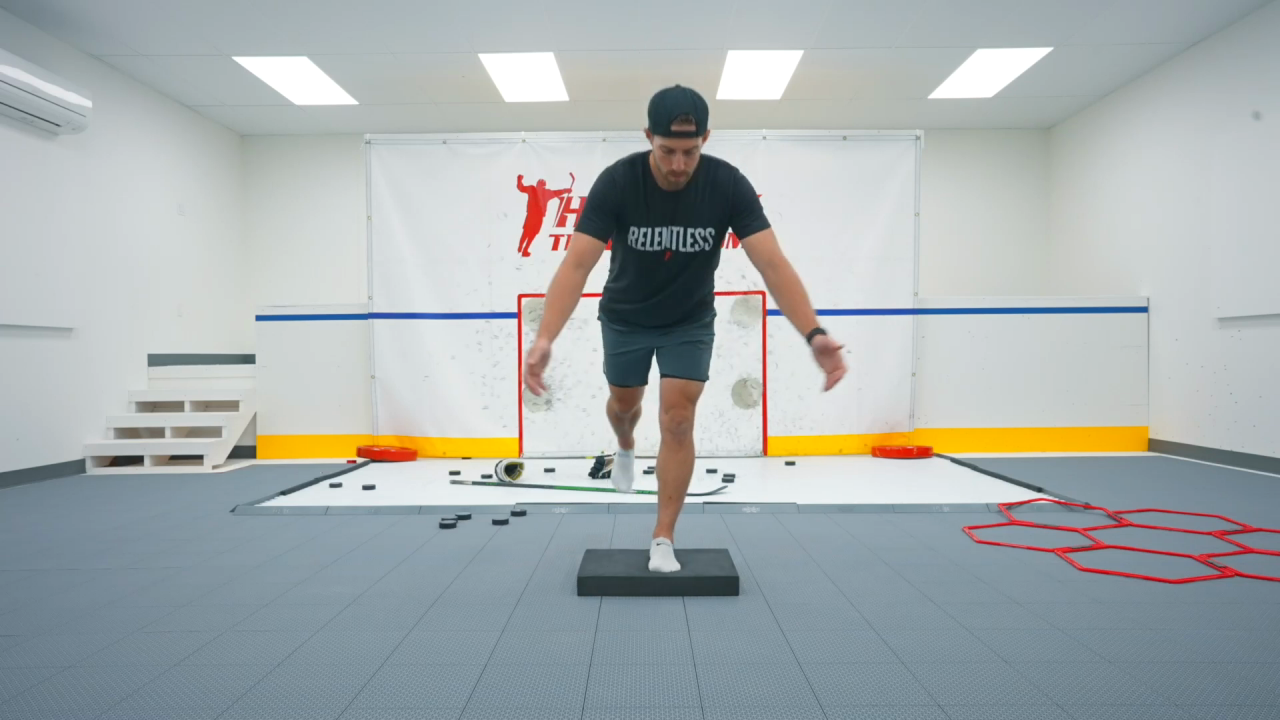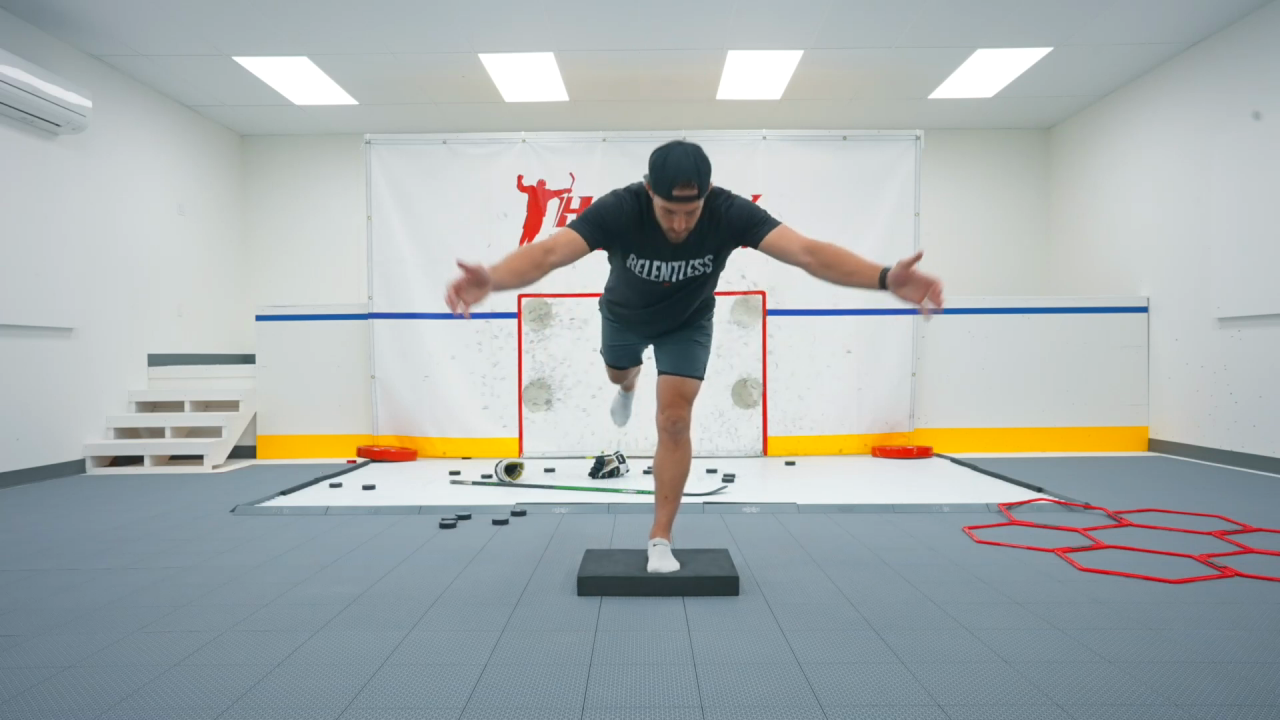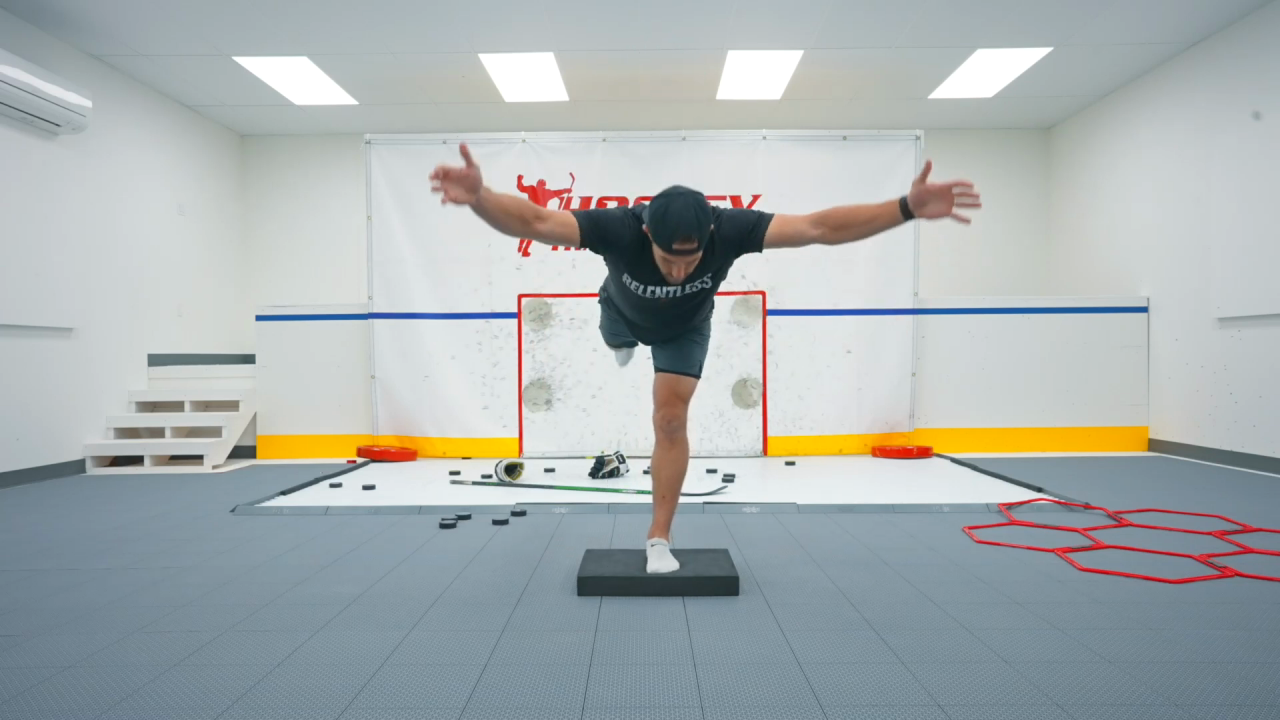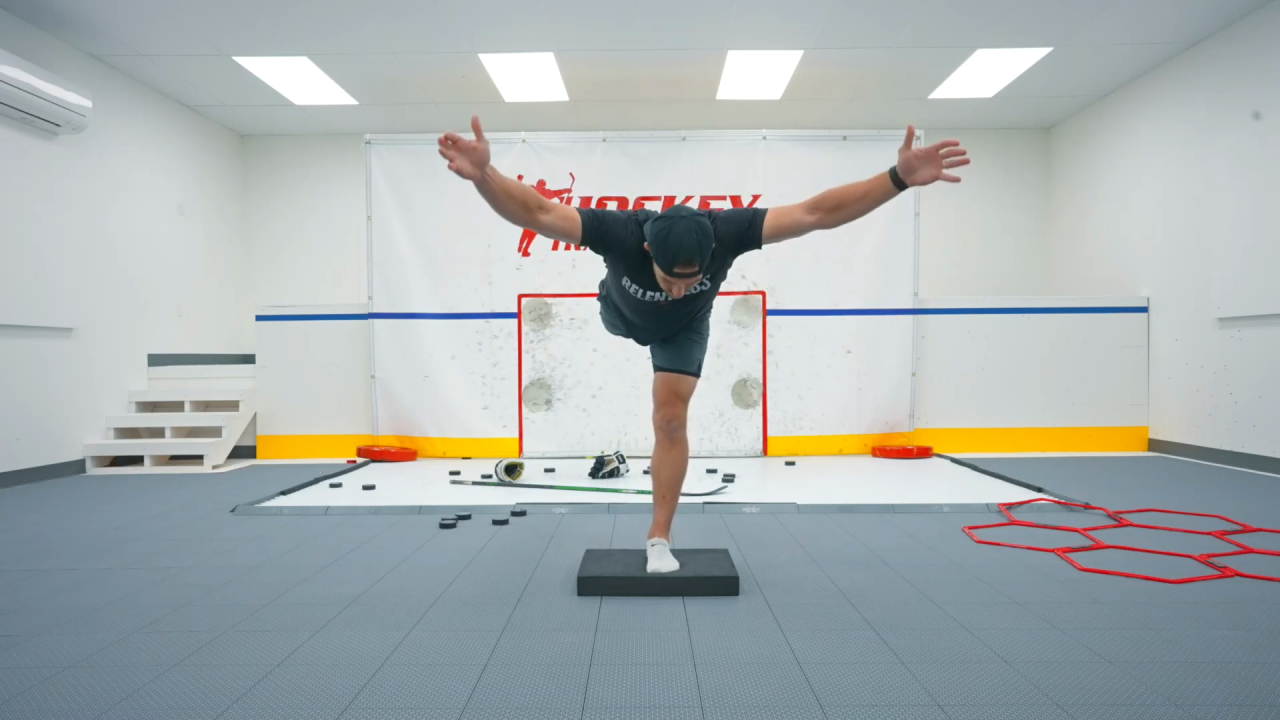
dt=0.3s
person 1, frame 1
left shoulder: (728, 185)
right shoulder: (616, 182)
left elbow: (772, 264)
right elbow: (576, 265)
left wrist: (813, 334)
right wrist: (543, 339)
left hip: (689, 320)
right hip: (625, 317)
left knee: (677, 421)
right knee: (624, 405)
left ankle: (662, 540)
right ankle: (624, 451)
person 1, frame 2
left shoulder: (730, 212)
right shoulder: (618, 209)
left elbow: (807, 251)
right elbow: (549, 251)
left wrist: (885, 279)
right wrist: (490, 281)
left hip: (687, 322)
right hip: (625, 315)
left knee: (674, 419)
right knee: (618, 373)
left ankle: (660, 540)
right ankle: (627, 384)
person 1, frame 3
left shoulder: (728, 231)
right shoulder: (618, 231)
left elbow: (820, 228)
right elbow: (534, 222)
left wrist: (907, 206)
right wrist: (478, 197)
left hip: (685, 328)
right hip: (626, 316)
left knee: (670, 420)
right knee: (619, 344)
left ankle: (658, 541)
right ankle: (631, 346)
person 1, frame 4
left shoulder: (727, 231)
right shoulder: (620, 232)
left elbow: (817, 213)
right elbow: (537, 212)
left wrist: (899, 179)
right wrist: (484, 176)
left hip: (685, 327)
right hip: (623, 313)
left knee: (669, 419)
right knee: (628, 335)
left ankle: (659, 540)
